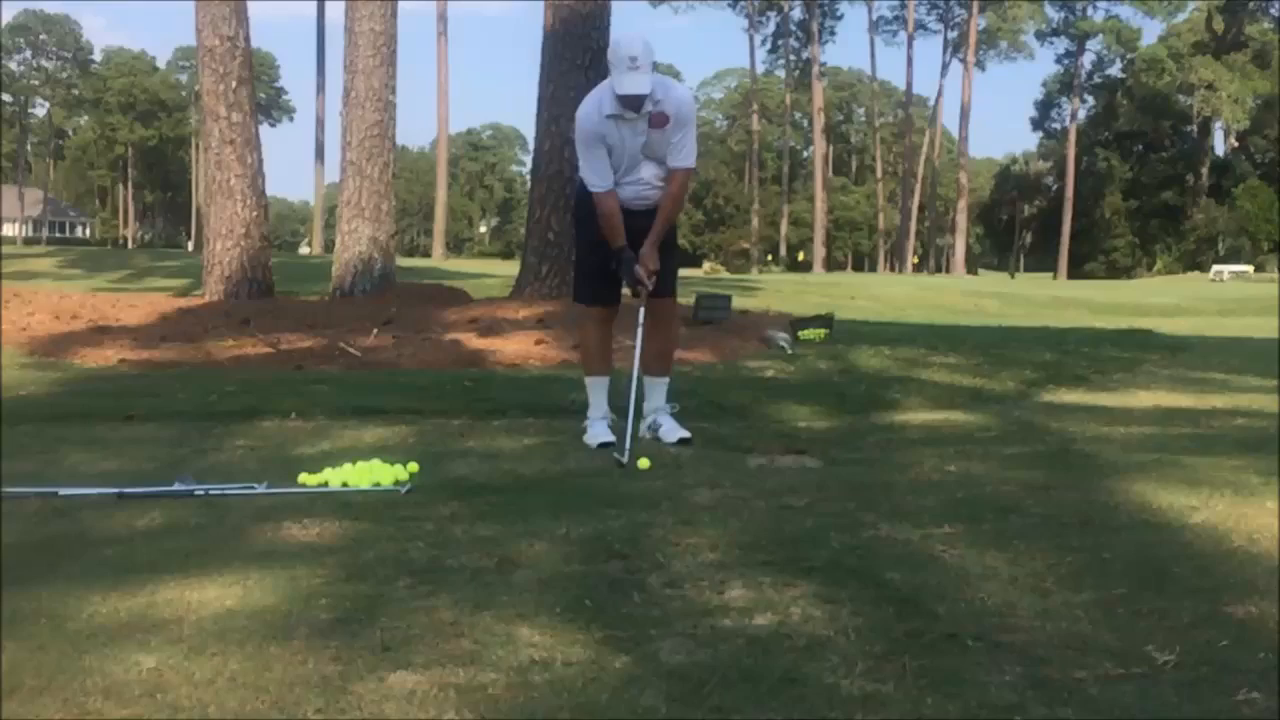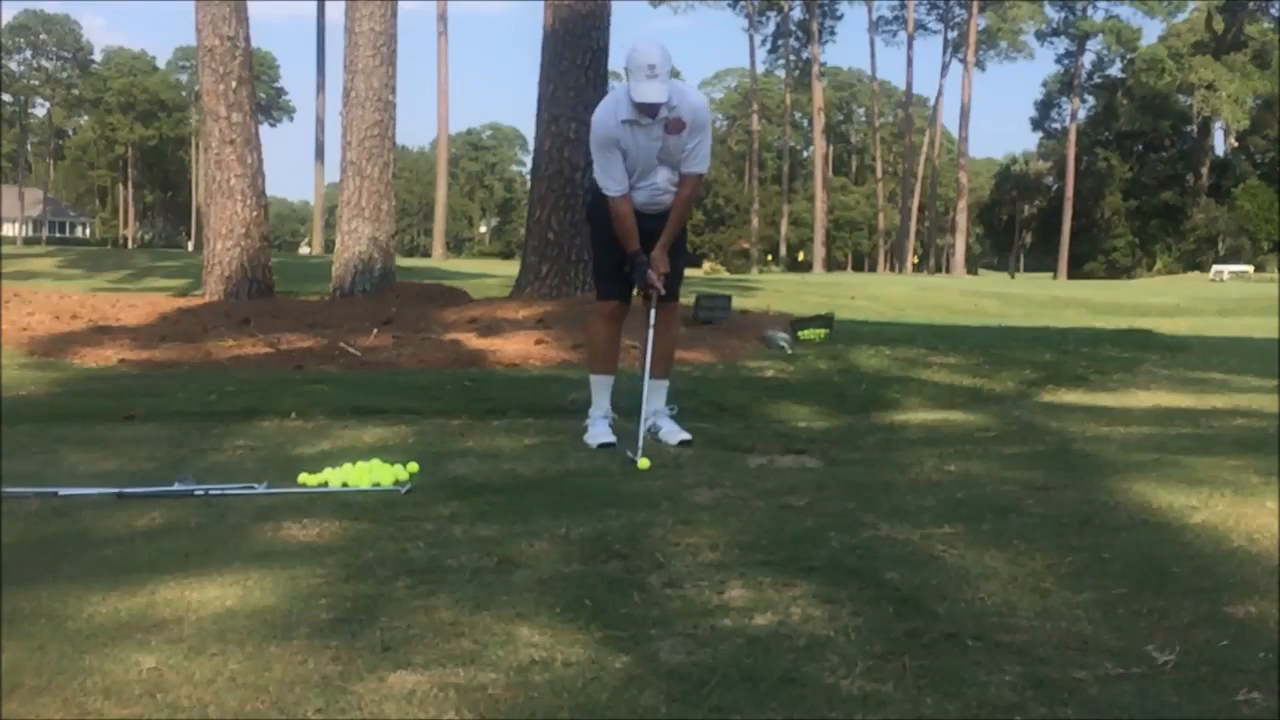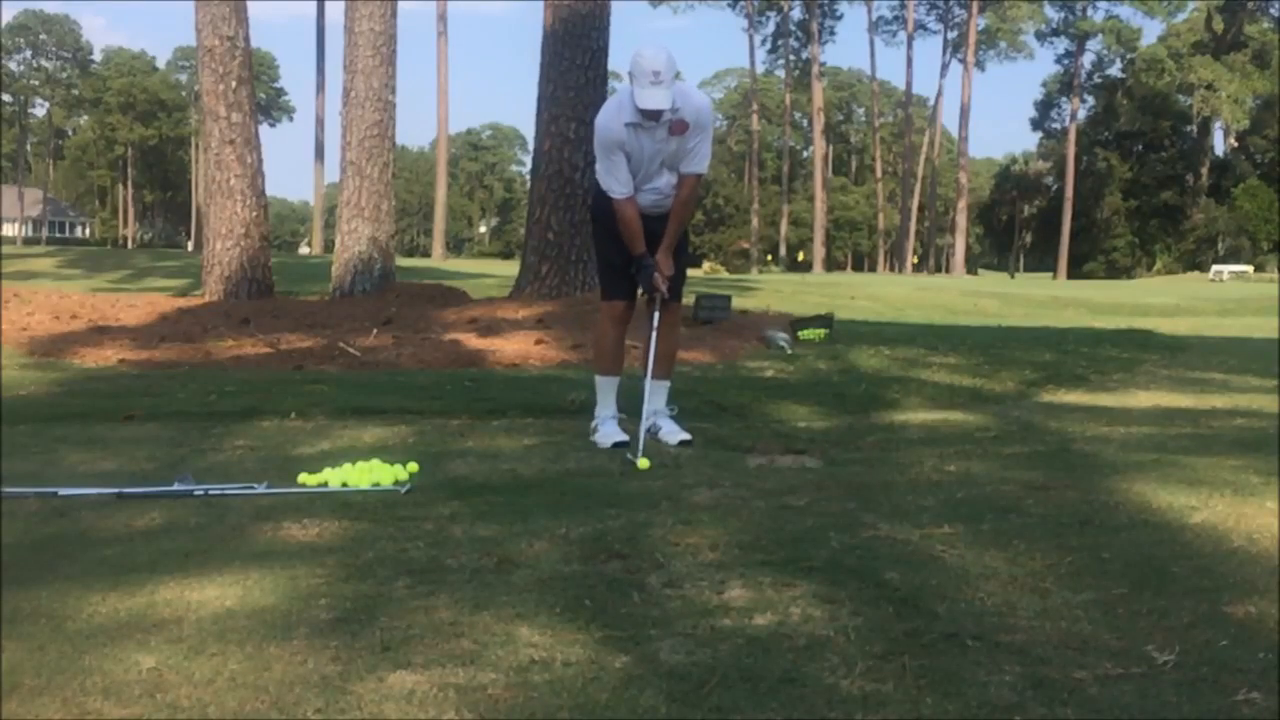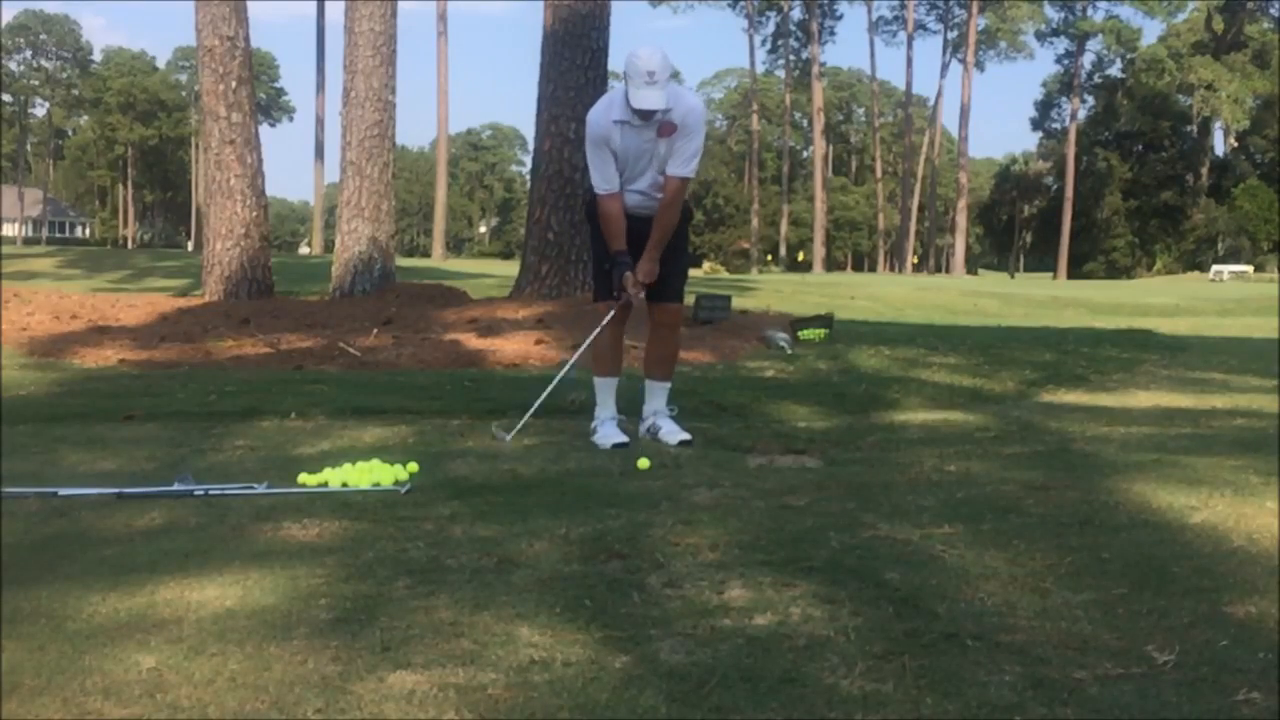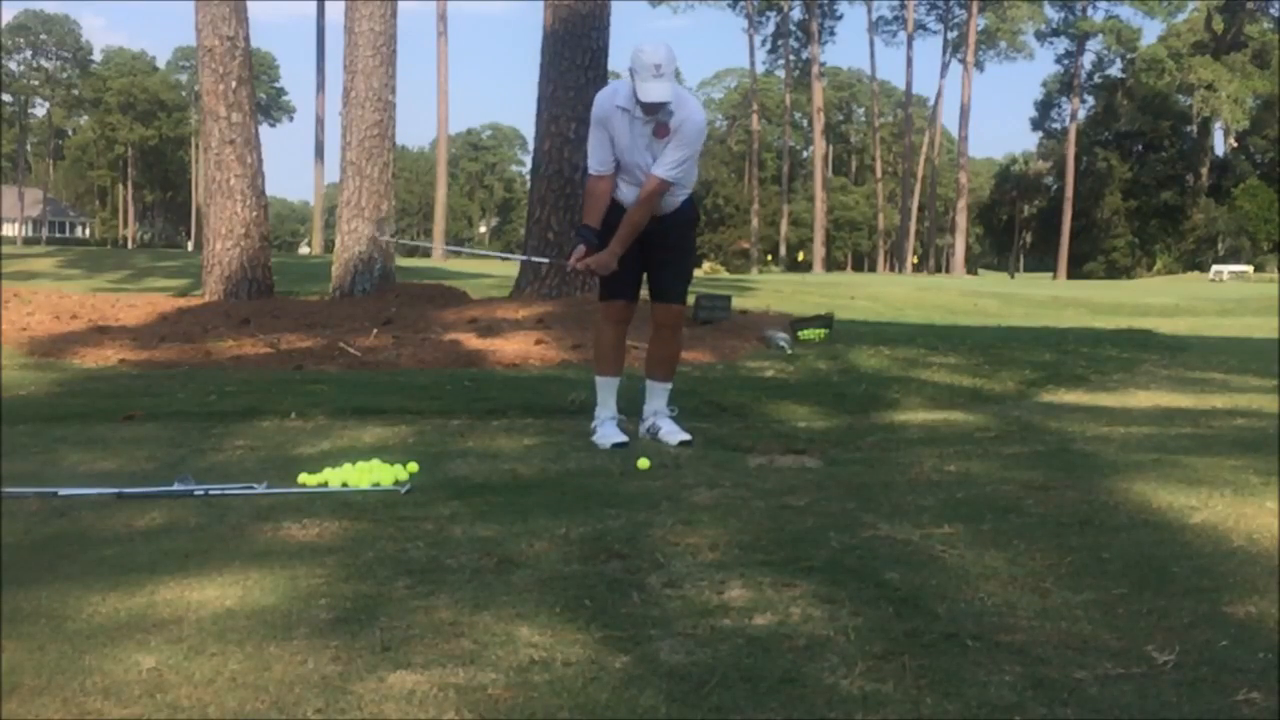
dt=0.3s
person 1, frame 1
left shoulder: (678, 100)
right shoulder: (590, 114)
left elbow: (679, 177)
right elbow: (602, 193)
left wrist: (652, 245)
right wrist: (622, 256)
left hip: (657, 211)
right hip: (601, 211)
left knee: (663, 308)
right knee: (598, 311)
left ankle: (656, 412)
right ankle: (597, 415)
person 1, frame 2
left shoulder: (694, 107)
right shoulder: (606, 118)
left elbow: (690, 183)
right elbow: (618, 197)
left wrist: (663, 249)
right wrist: (636, 260)
left hip: (668, 214)
right hip: (615, 212)
left knee: (666, 311)
right knee: (610, 308)
left ankle: (656, 413)
right ankle: (599, 414)
person 1, frame 3
left shoulder: (697, 107)
right shoulder: (610, 121)
left elbow: (689, 185)
right elbow: (623, 200)
left wrist: (666, 252)
right wrist: (643, 263)
left hip: (671, 213)
right hip: (616, 213)
left knee: (669, 311)
right knee: (616, 308)
left ankle: (656, 413)
right ankle: (605, 415)
person 1, frame 4
left shoulder: (689, 110)
right shoulder: (601, 118)
left elbow: (674, 190)
right elbow: (609, 196)
left wrist: (651, 258)
right wrist: (621, 262)
left hip: (667, 217)
right hip: (614, 215)
left knee: (669, 314)
right knee: (612, 309)
left ankle: (655, 413)
right ankle: (605, 416)
person 1, frame 5
left shoulder: (690, 116)
right shoulder: (606, 104)
left elbow: (653, 191)
right elbow: (600, 177)
left wrist: (613, 252)
right wrist: (587, 236)
left hip: (673, 217)
right hip: (619, 211)
left knee: (670, 315)
right knee: (615, 310)
left ankle: (656, 414)
right ankle: (605, 416)
